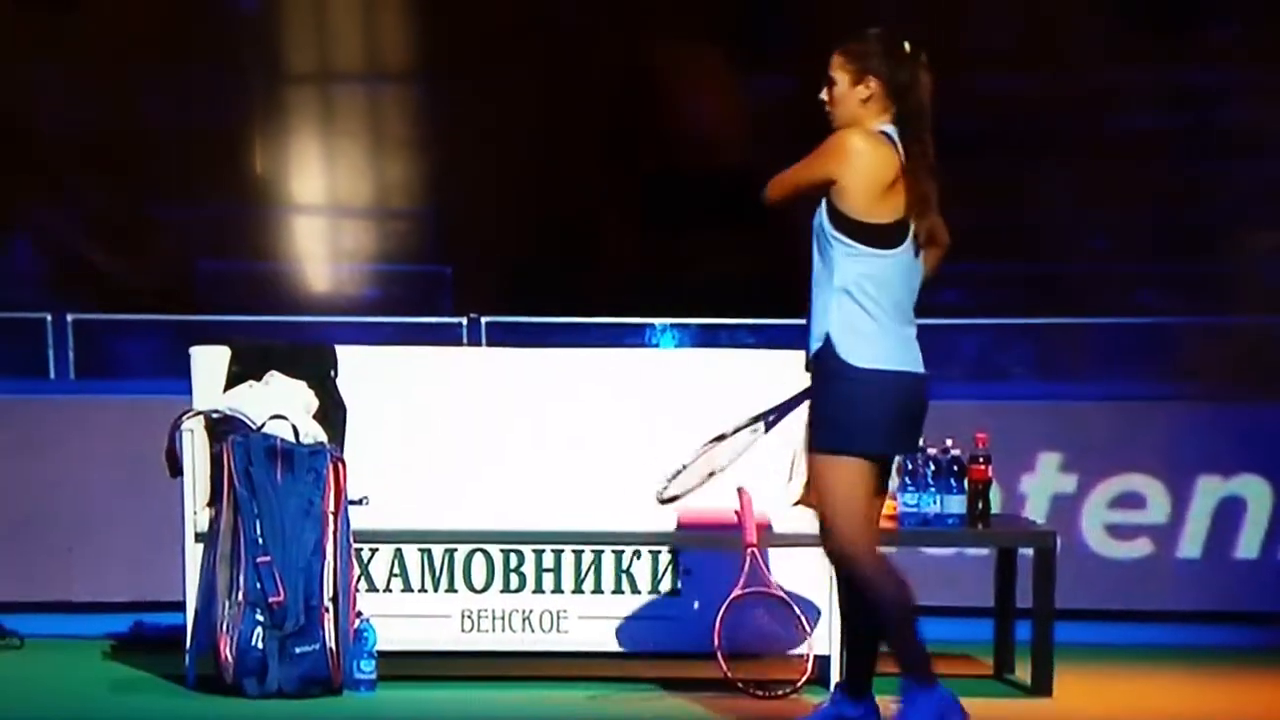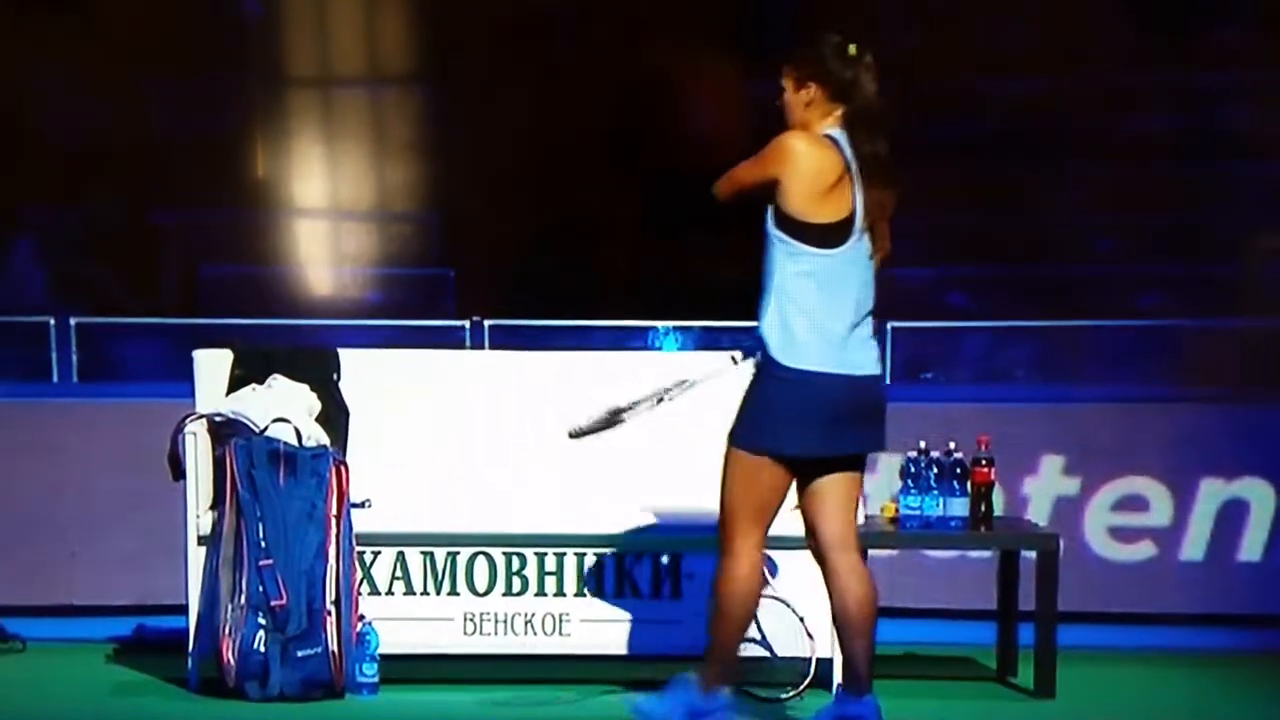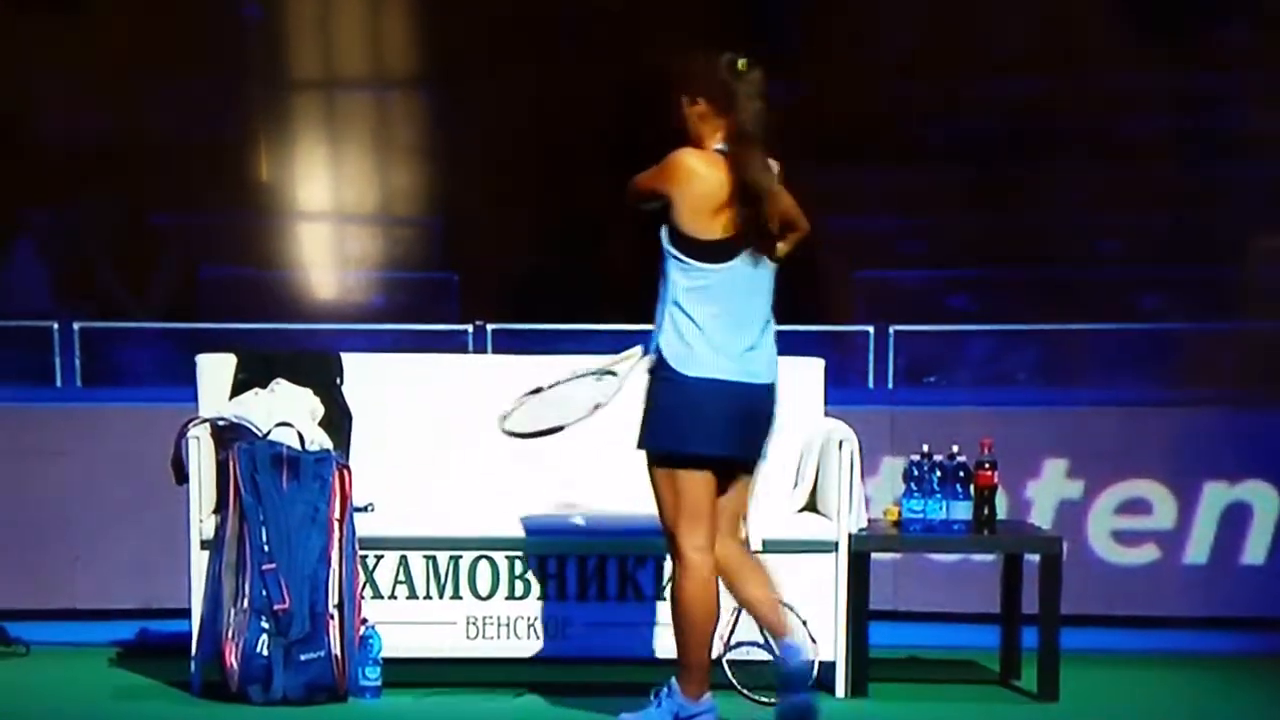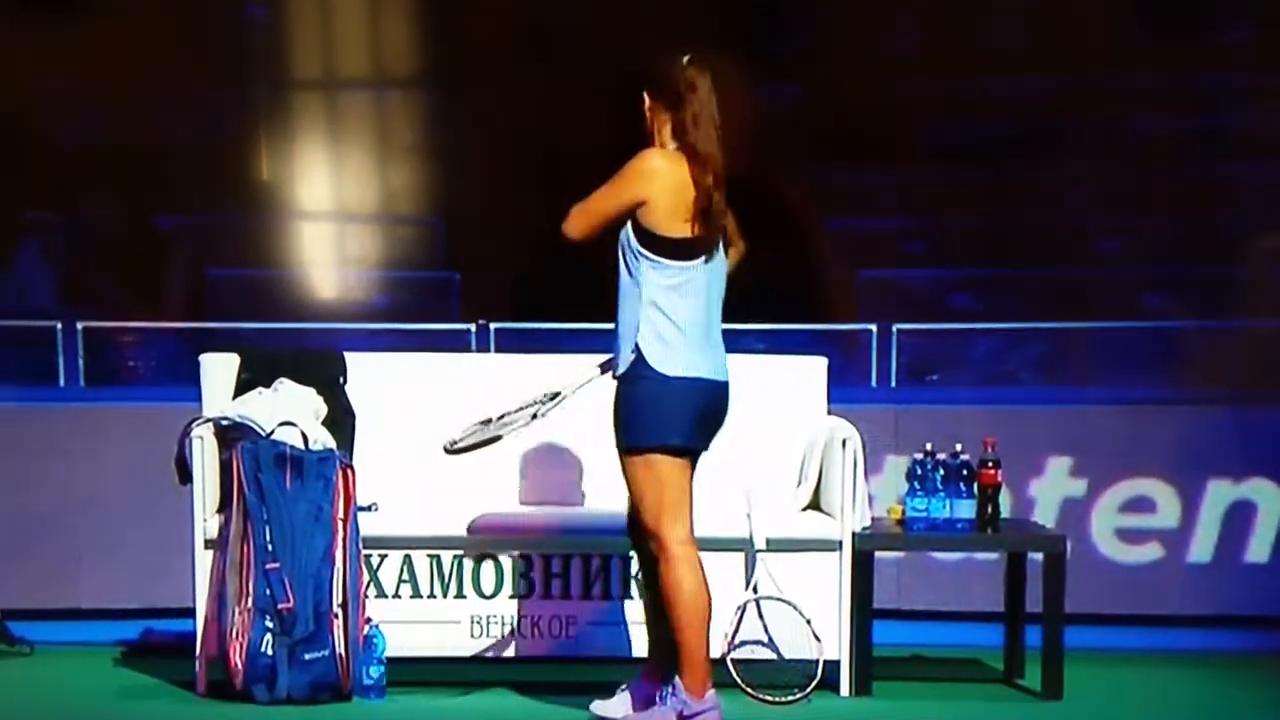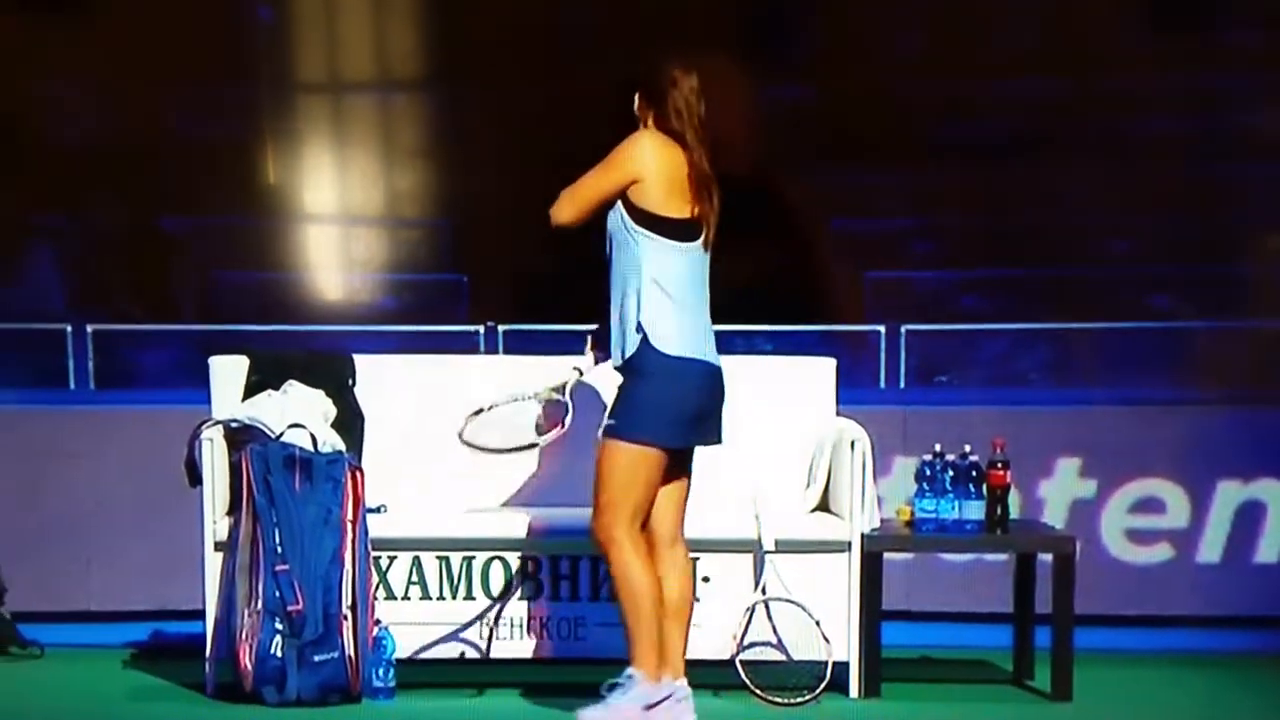
dt=0.5s
person 1, frame 1
left shoulder: (854, 149)
right shoulder: (903, 158)
left elbow: (774, 192)
right elbow: (936, 242)
left wrist: (813, 177)
left hip: (857, 375)
right hip: (885, 372)
left knee: (850, 546)
right knee: (849, 546)
person 1, frame 2
left shoulder: (797, 150)
right shoulder: (863, 164)
left elbow: (724, 189)
left hip: (795, 378)
right hip: (854, 380)
left knee: (741, 539)
right knee: (838, 546)
person 1, frame 3
left shoulder: (689, 167)
right shoulder: (761, 178)
left elbow: (637, 188)
right elbow: (797, 228)
left hip: (691, 385)
right hip: (751, 388)
left knee: (691, 546)
right knee: (724, 541)
right ankle: (790, 651)
person 1, frame 4
left shoulder: (654, 167)
right shoulder: (706, 178)
left elbow: (574, 227)
right elbow: (733, 248)
left wrist: (621, 200)
left hip: (661, 380)
right hip: (701, 379)
left knee: (671, 541)
right knee: (648, 532)
person 1, frame 5
left shoulder: (645, 149)
right shoulder: (694, 176)
left elbow: (562, 213)
left wrist: (609, 187)
right wrist: (617, 327)
left hip: (663, 368)
right hip: (687, 369)
left knee: (614, 526)
right knee: (663, 536)
